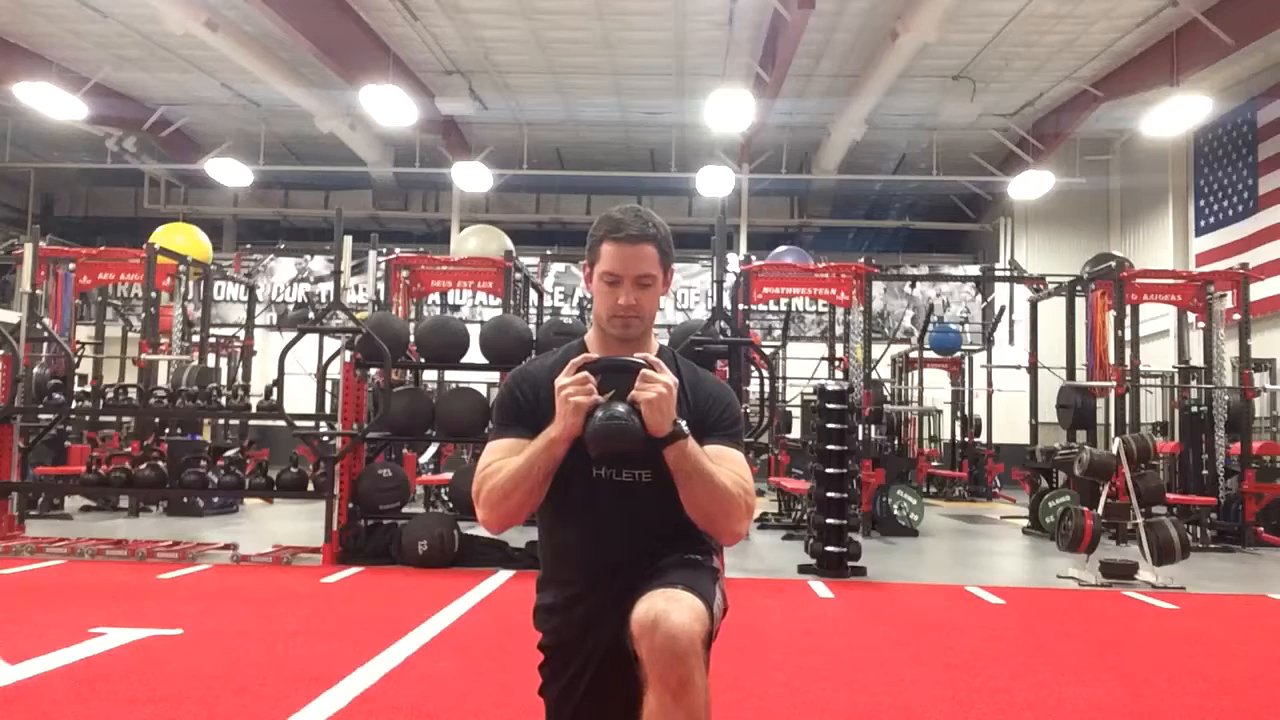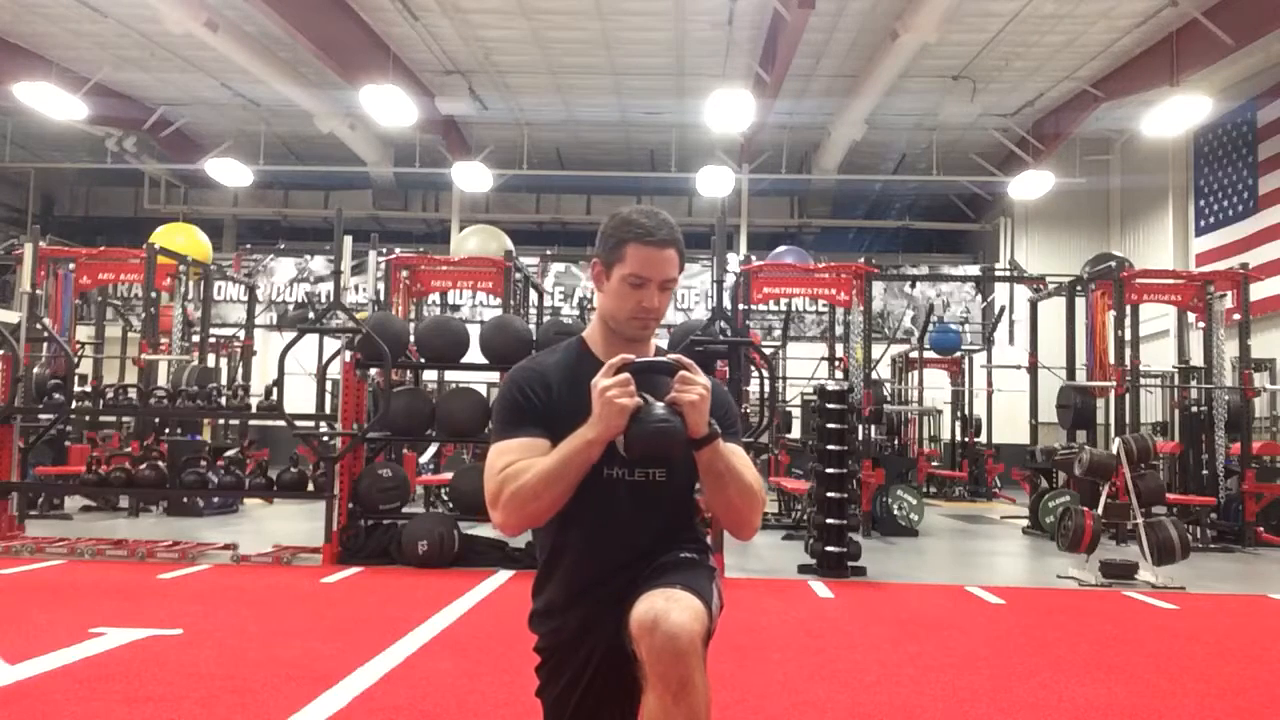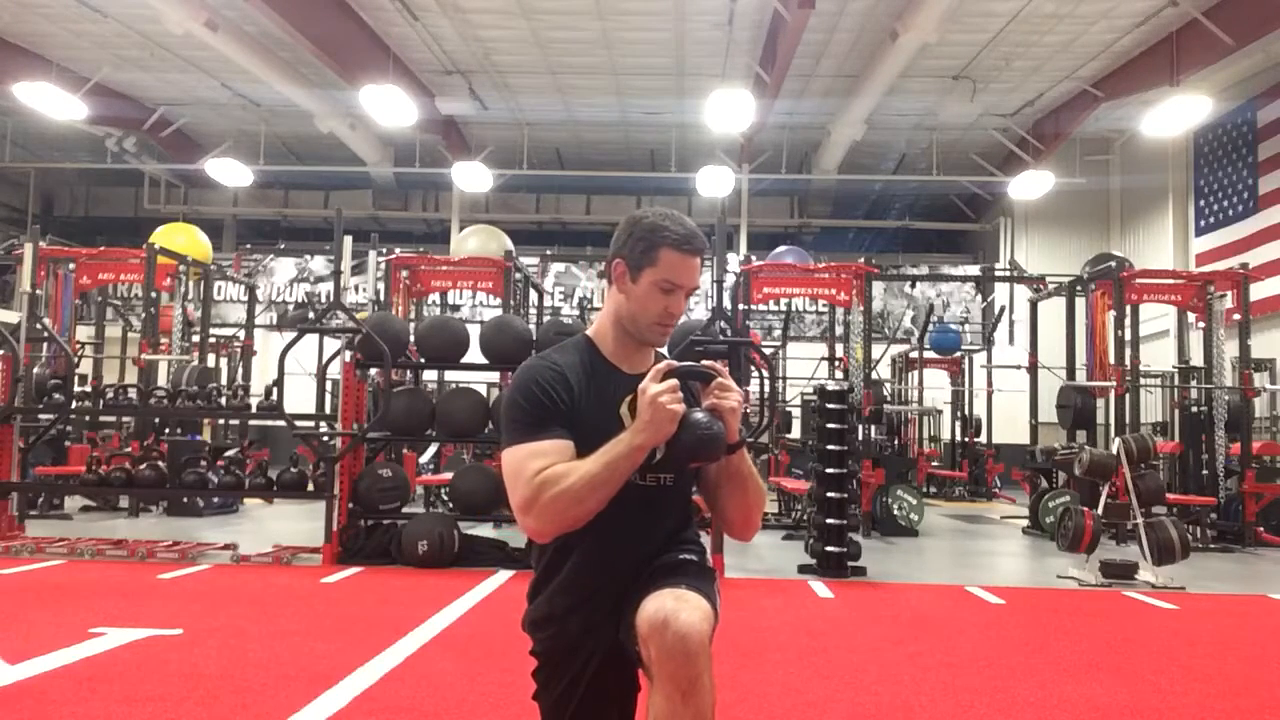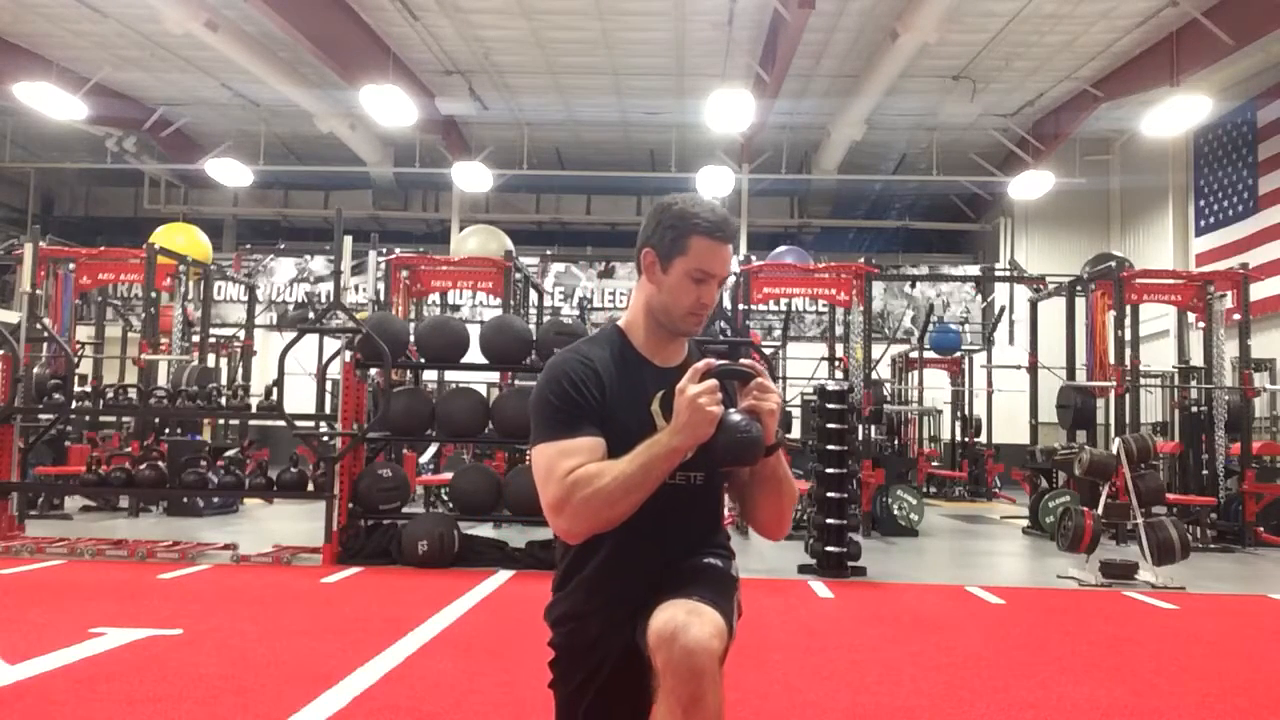
dt=1s
person 1, frame 1
left shoulder: (705, 393)
right shoulder: (534, 383)
left elbow: (733, 524)
right elbow: (492, 512)
left wrist: (670, 431)
right wrist: (562, 428)
left hip: (674, 576)
right hip: (574, 603)
left knee: (669, 630)
person 1, frame 2
left shoulder: (700, 389)
right shoulder: (536, 381)
left elbow: (745, 521)
right elbow: (508, 512)
left wrist: (703, 433)
right wrist: (598, 428)
left hip: (670, 571)
right hip: (574, 603)
left knee: (669, 630)
person 1, frame 3
left shoulder: (688, 384)
right shoulder: (546, 378)
left elbow: (742, 524)
right elbow: (538, 515)
left wrist: (730, 439)
right wrist: (642, 433)
left hip: (668, 576)
right hip: (574, 609)
left knee: (679, 631)
person 1, frame 4
left shoulder: (719, 381)
right shoulder: (577, 372)
left elbow: (772, 525)
right elbow: (569, 515)
left wrist: (767, 440)
right wrist: (677, 436)
left hip: (691, 576)
right hip: (597, 604)
left knee: (689, 645)
